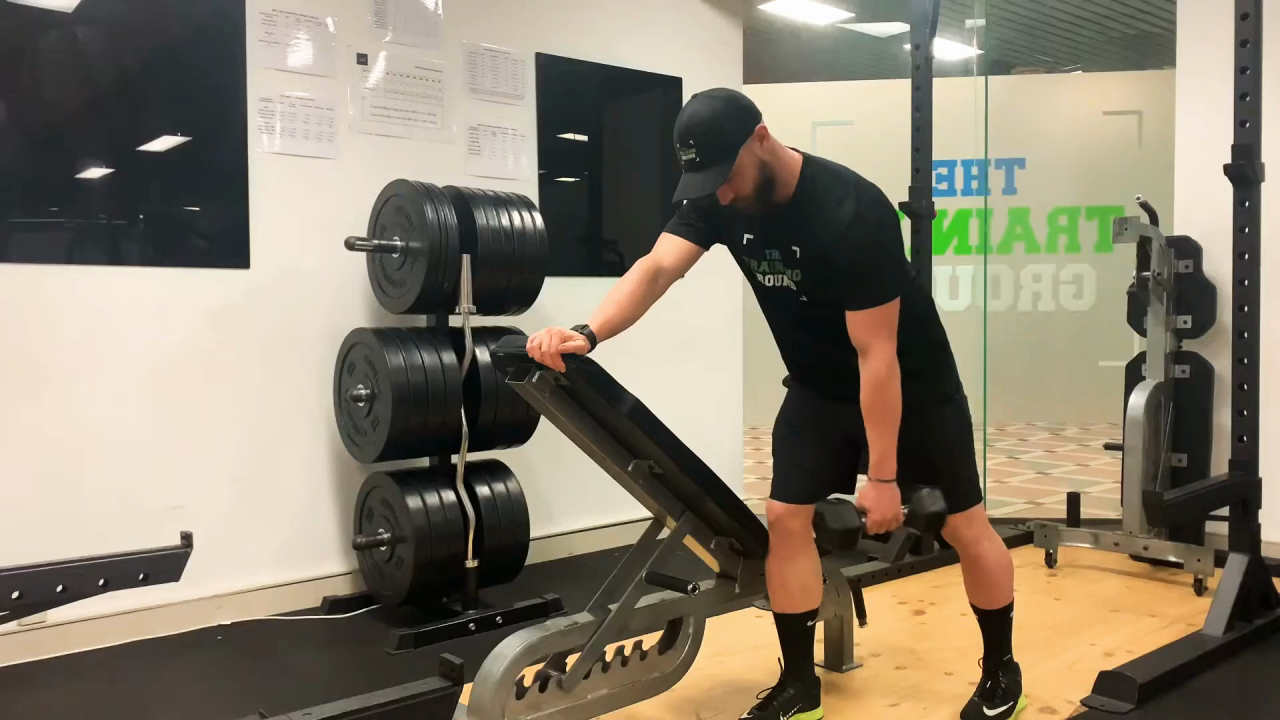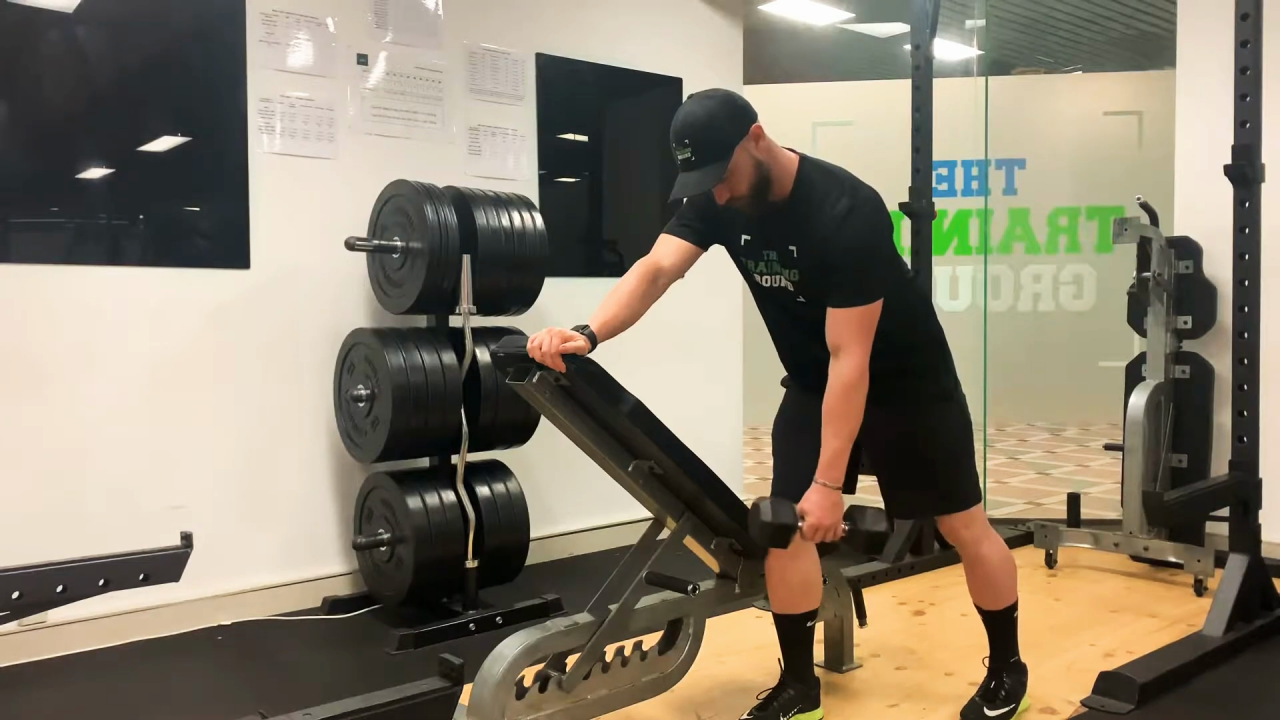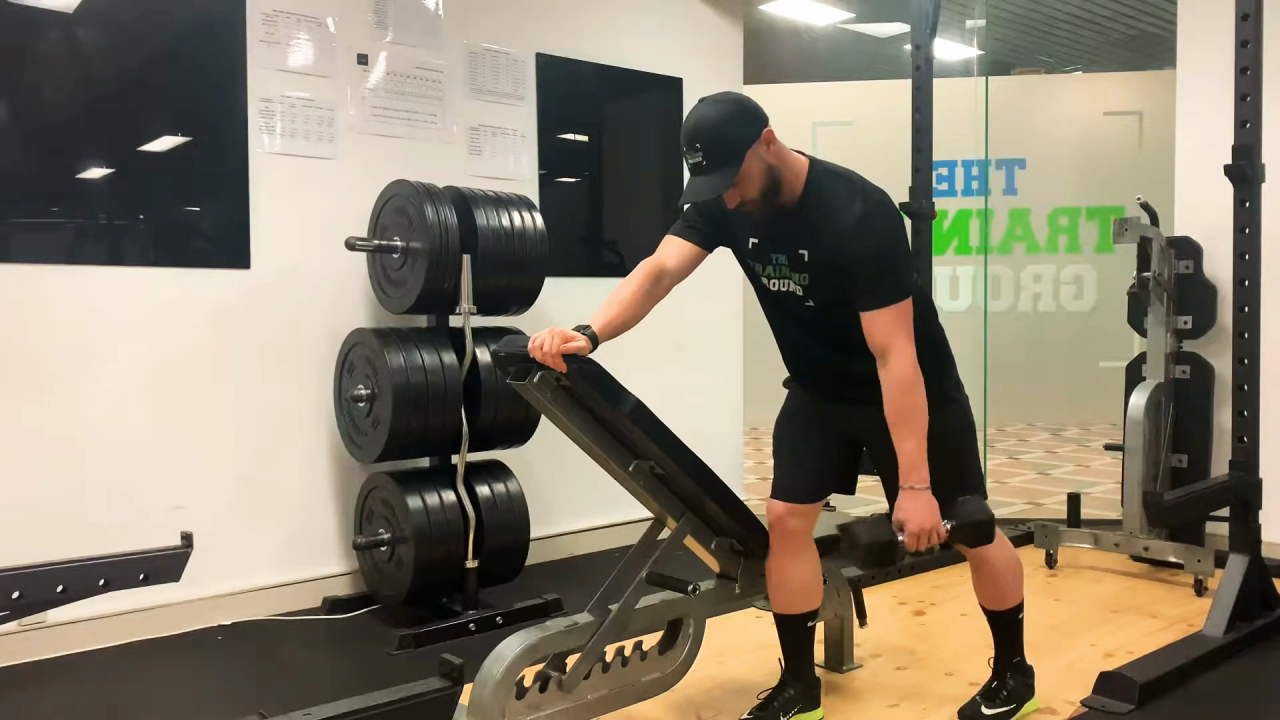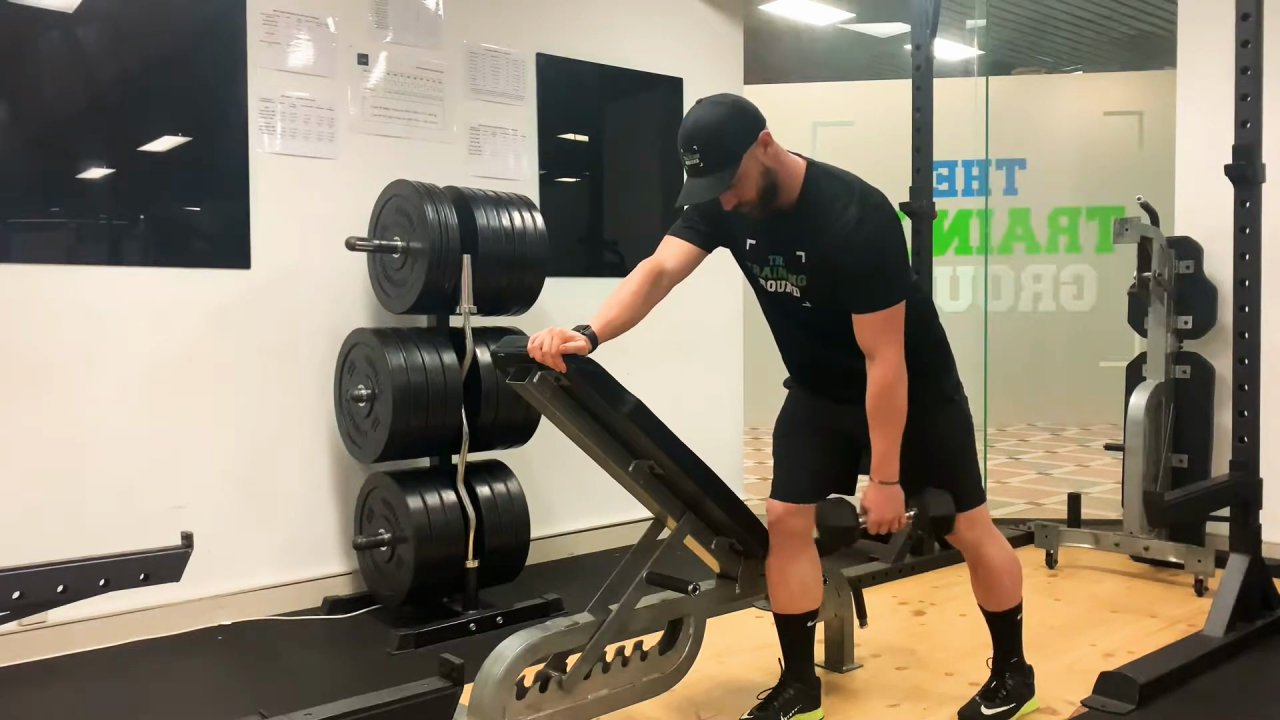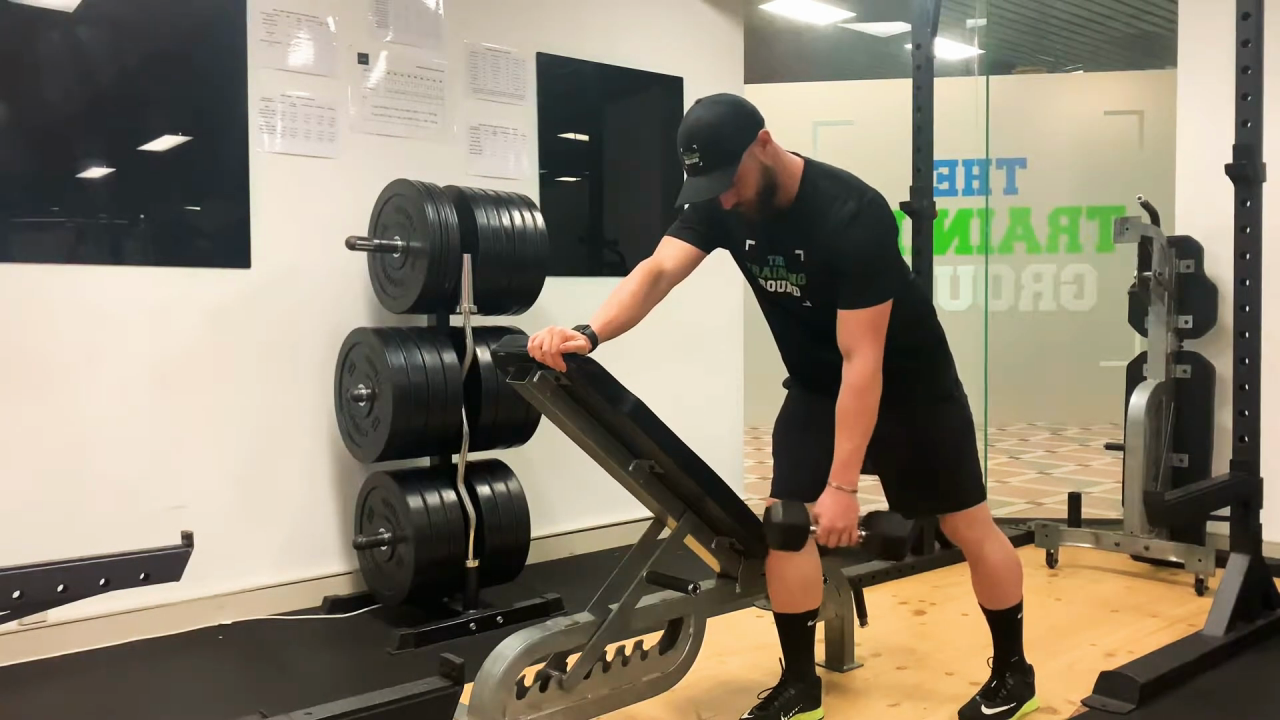
dt=1s
person 1, frame 1
left shoulder: (853, 212)
right shoulder: (718, 199)
left elbow: (877, 356)
right elbow: (657, 267)
left wrist: (881, 477)
right wrist: (587, 332)
left hip: (910, 383)
right hip: (817, 385)
left knee: (964, 526)
right knee: (787, 518)
left ankle: (1000, 669)
person 1, frame 2
left shoulder: (846, 211)
right shoulder: (715, 201)
left elbow: (851, 359)
right elbow: (656, 268)
left wrist: (829, 485)
right wrist: (587, 333)
left hip: (906, 382)
right hip: (812, 384)
left knee: (963, 526)
left ankle: (1006, 669)
person 1, frame 3
left shoulder: (858, 214)
right shoulder: (722, 204)
left elbow: (894, 357)
right elbow: (660, 269)
left wrist: (915, 484)
right wrist: (588, 332)
left hip: (910, 386)
right hip: (818, 386)
right knee: (786, 519)
person 1, frame 4
left shoulder: (856, 216)
right shoulder: (720, 204)
left elbow: (884, 361)
right elbow: (659, 270)
left wrist: (885, 479)
right wrist: (588, 332)
left hip: (912, 386)
right hip: (818, 387)
left knee: (967, 527)
right knee: (785, 519)
person 1, frame 5
left shoulder: (852, 214)
right shoulder: (718, 203)
left elbow: (862, 360)
right elbow: (658, 271)
left wrist: (842, 487)
right wrist: (588, 332)
left hip: (907, 382)
right hip: (815, 385)
left knee: (968, 526)
